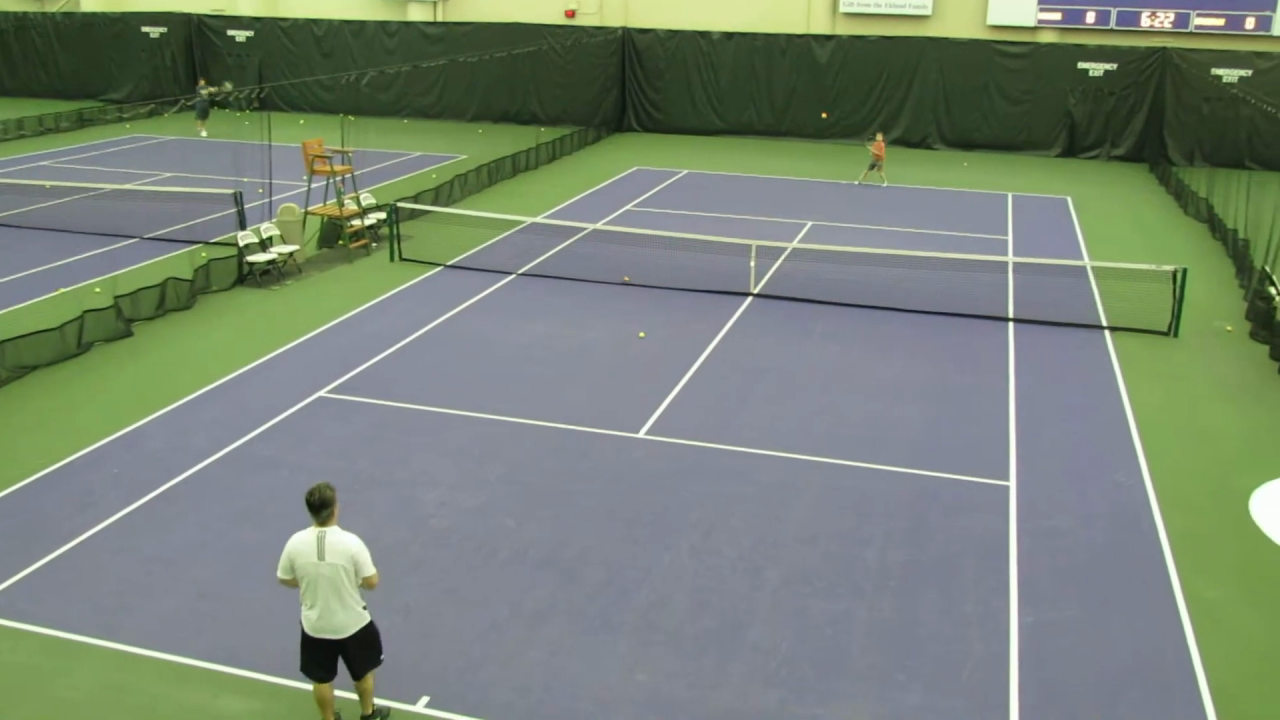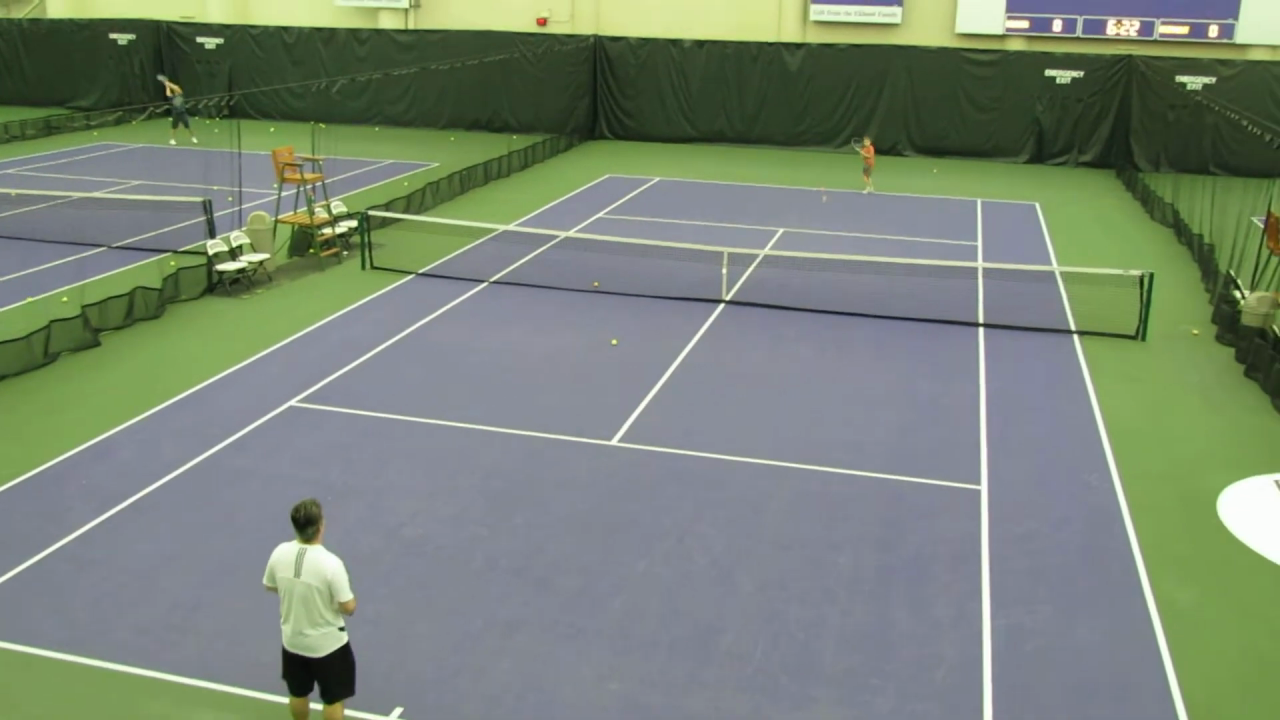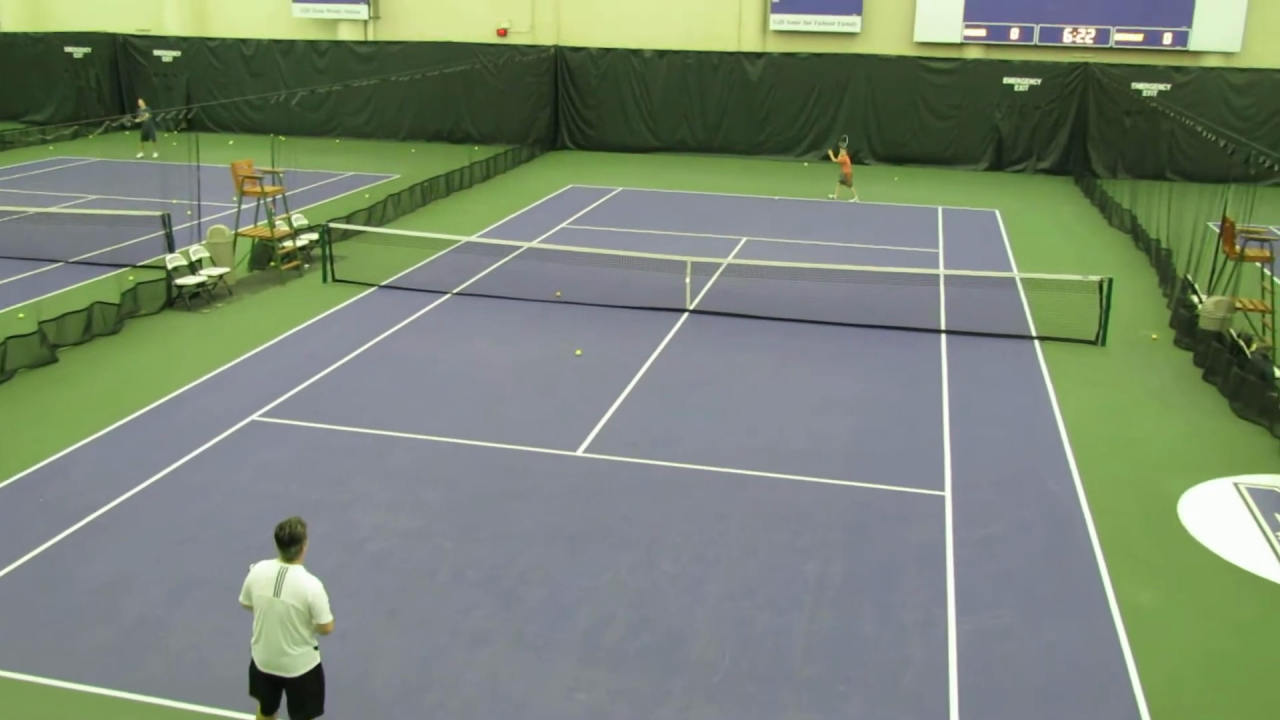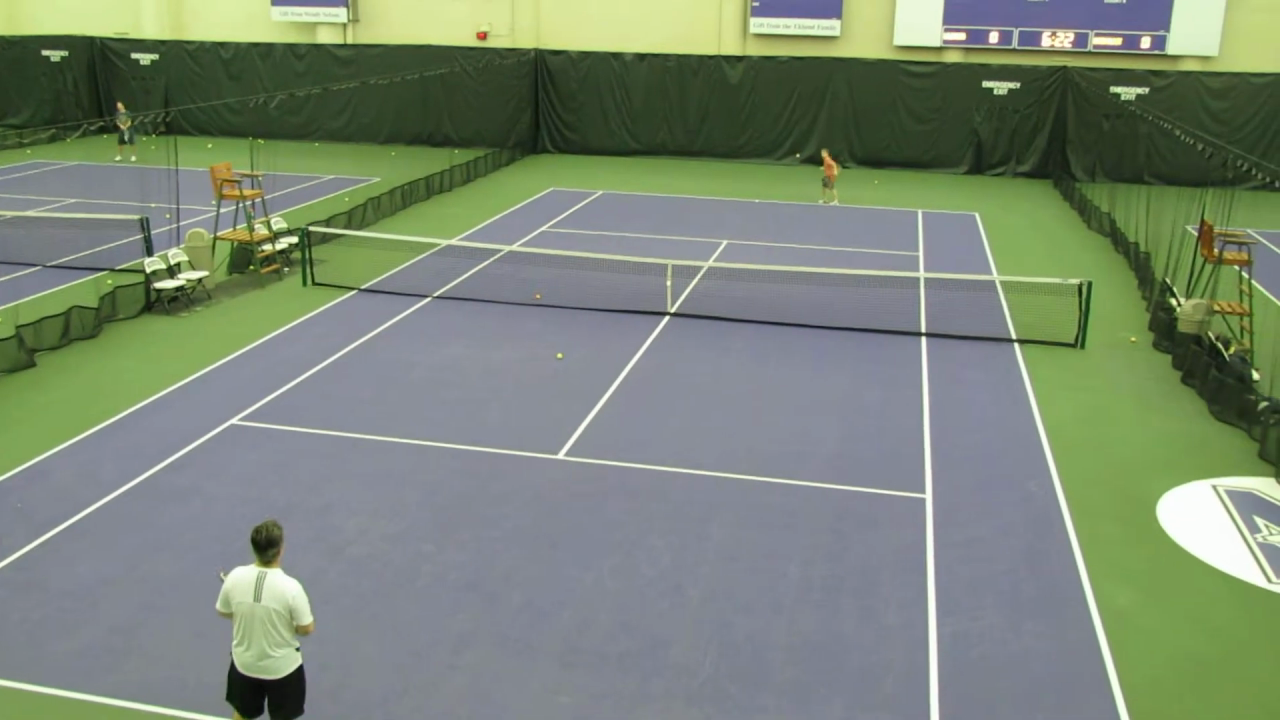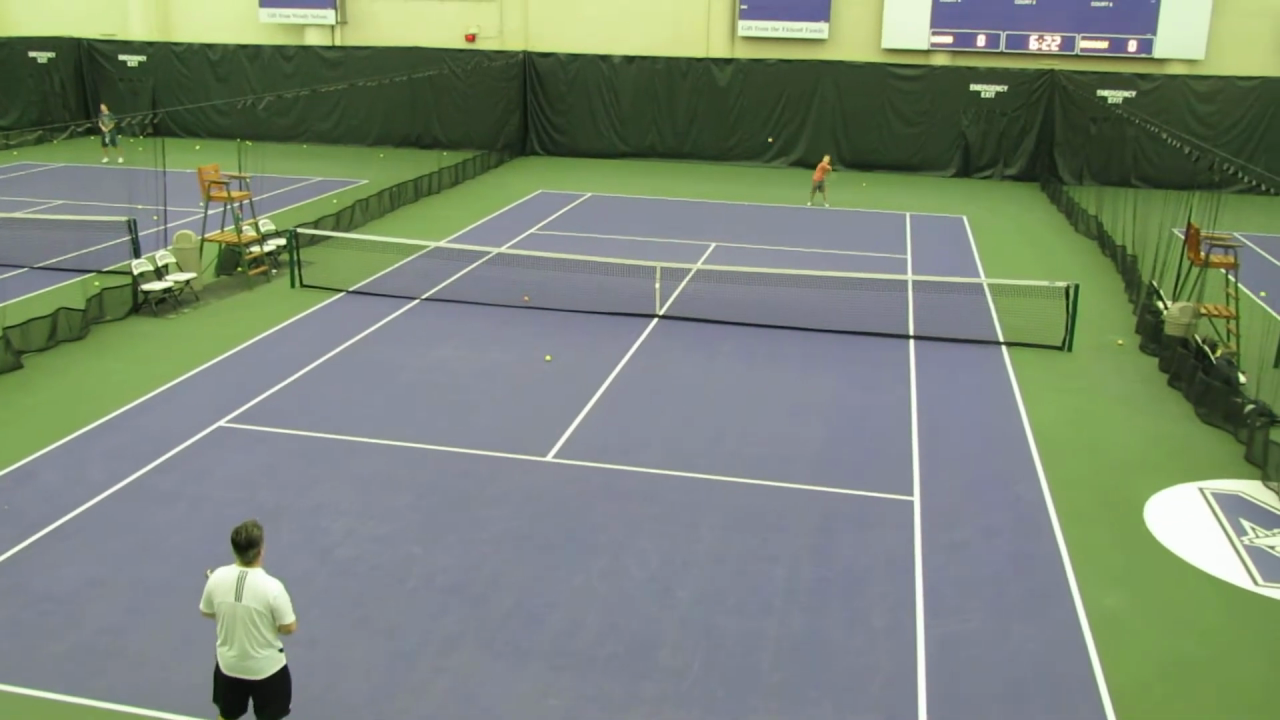
dt=0.4s
person 1, frame 1
left shoulder: (295, 542)
right shoulder: (351, 542)
left elbow: (285, 579)
right elbow: (372, 581)
left hip: (314, 626)
right hip: (352, 624)
left knee: (321, 679)
right knee: (363, 672)
person 1, frame 2
left shoulder: (280, 553)
right shoulder: (330, 563)
left elbow: (270, 586)
right elbow: (348, 607)
left hip: (292, 641)
right hip: (328, 645)
left knee: (298, 694)
right knee: (333, 700)
person 1, frame 3
left shoulder: (258, 571)
right shoulder: (311, 585)
left elbow: (246, 604)
right elbow: (326, 628)
left hip: (263, 659)
right hip: (300, 665)
person 1, frame 4
left shoulder: (235, 577)
right shoulder: (291, 587)
left elbow: (223, 612)
right elbow: (306, 629)
left hip: (244, 663)
right hip: (282, 667)
person 1, frame 5
left shoulder: (217, 578)
right shoulder: (272, 587)
left elbow: (207, 612)
right elbow: (289, 628)
left hip: (229, 664)
right hip: (266, 668)
